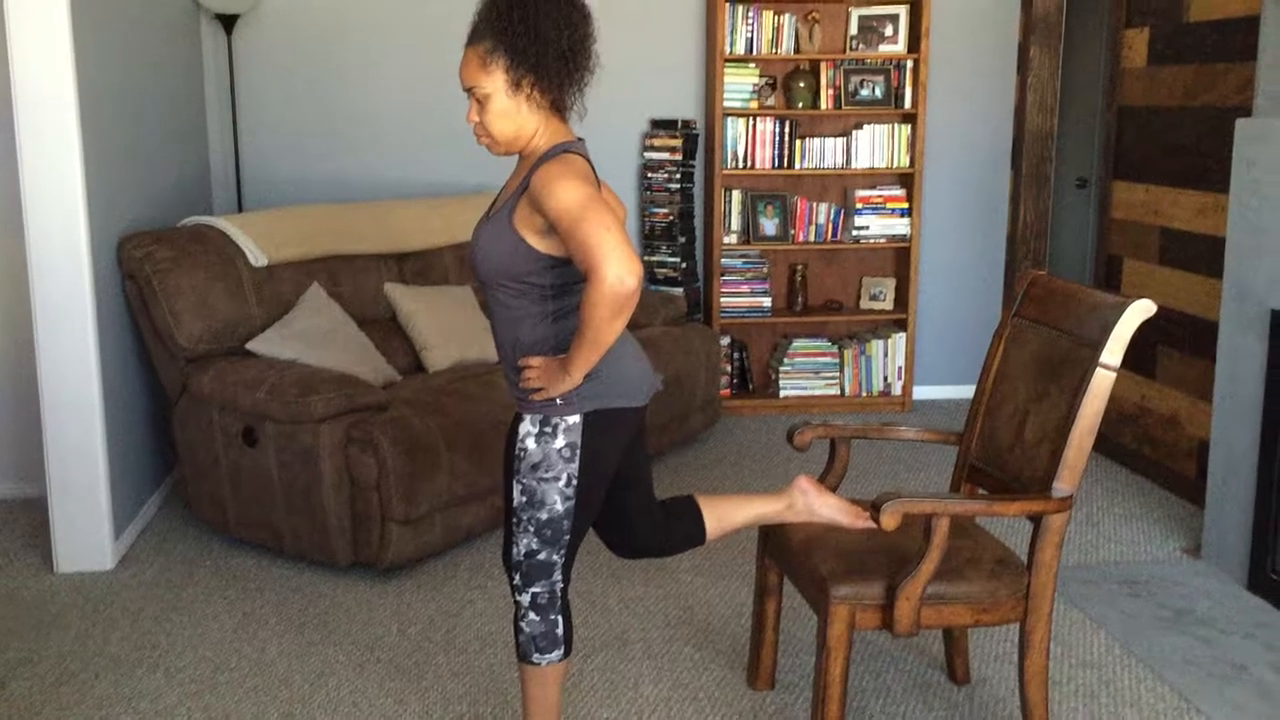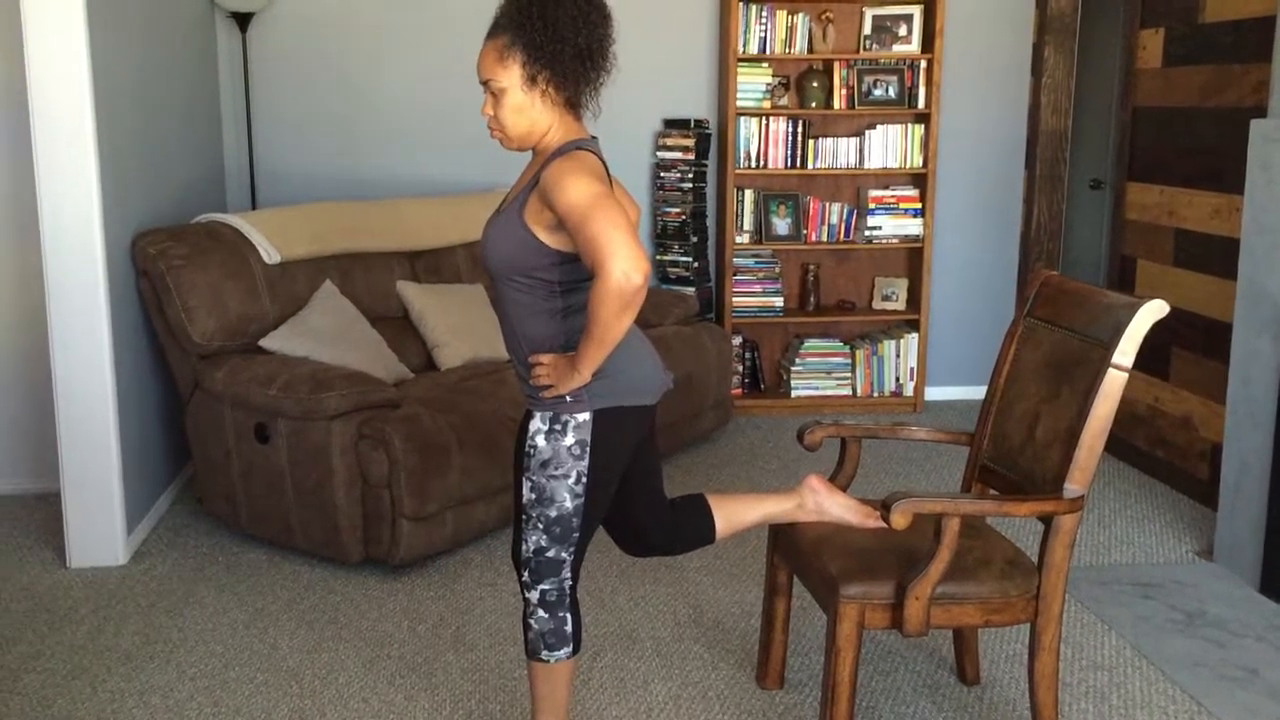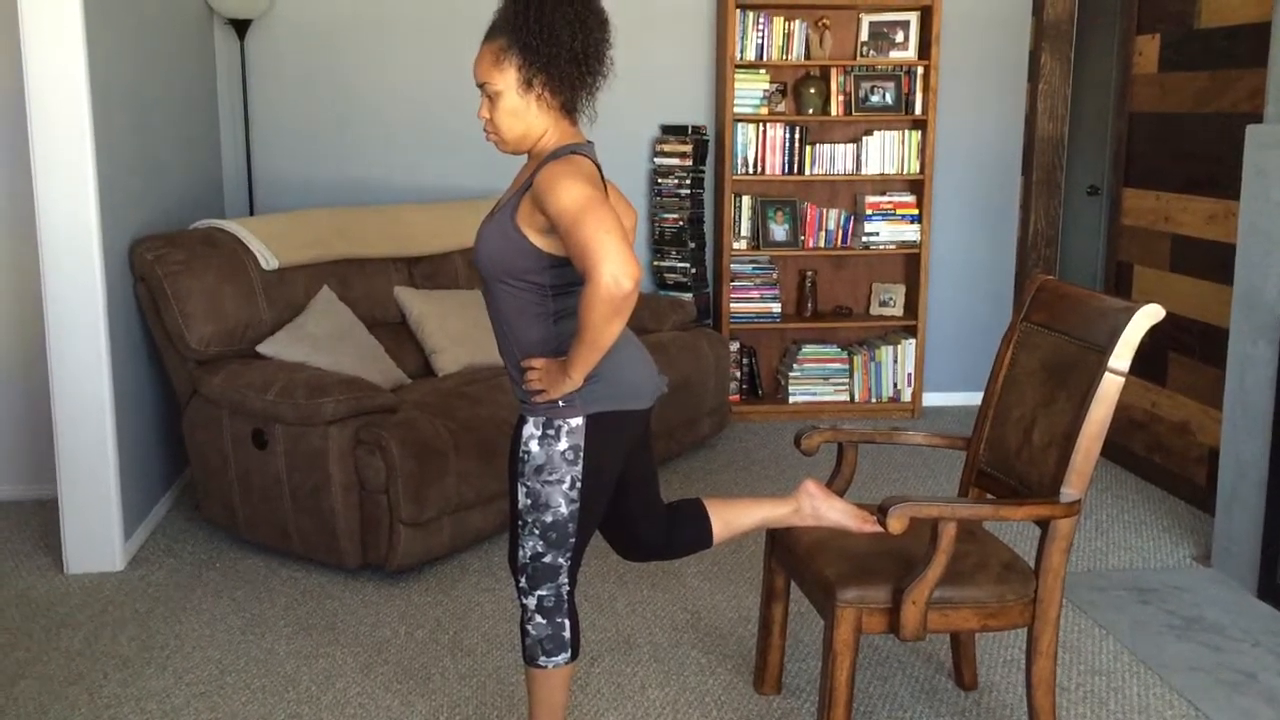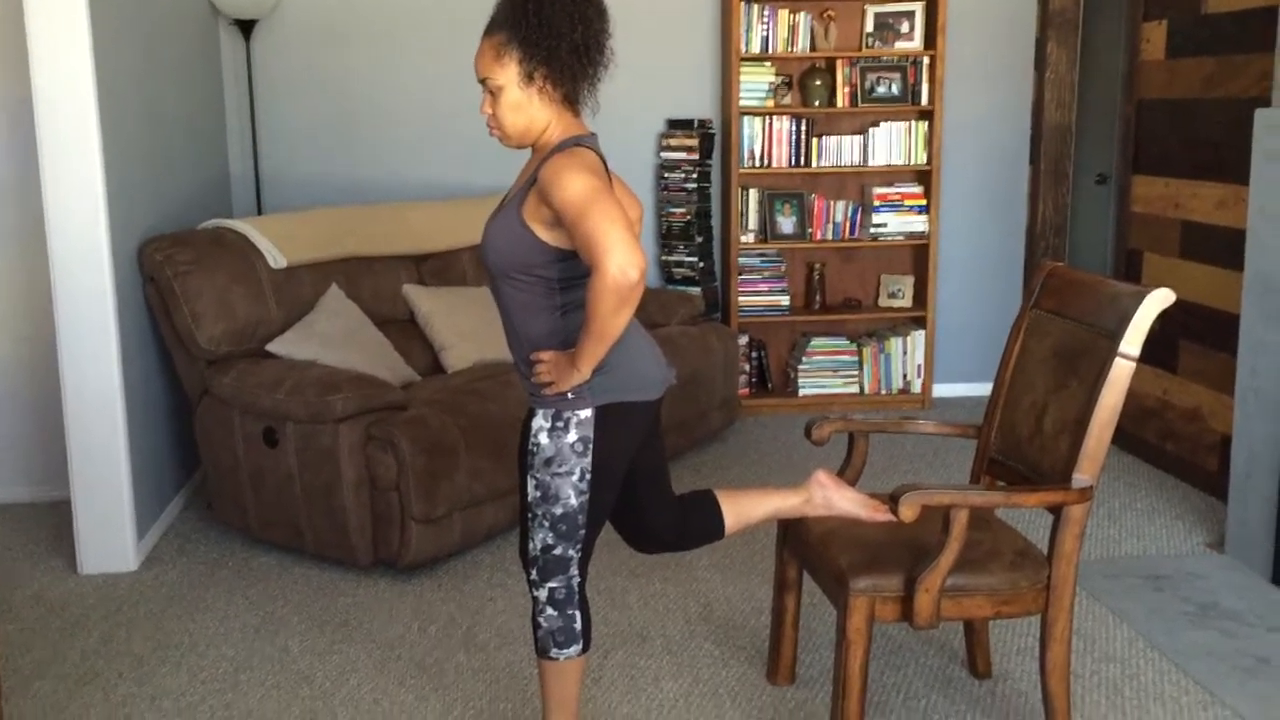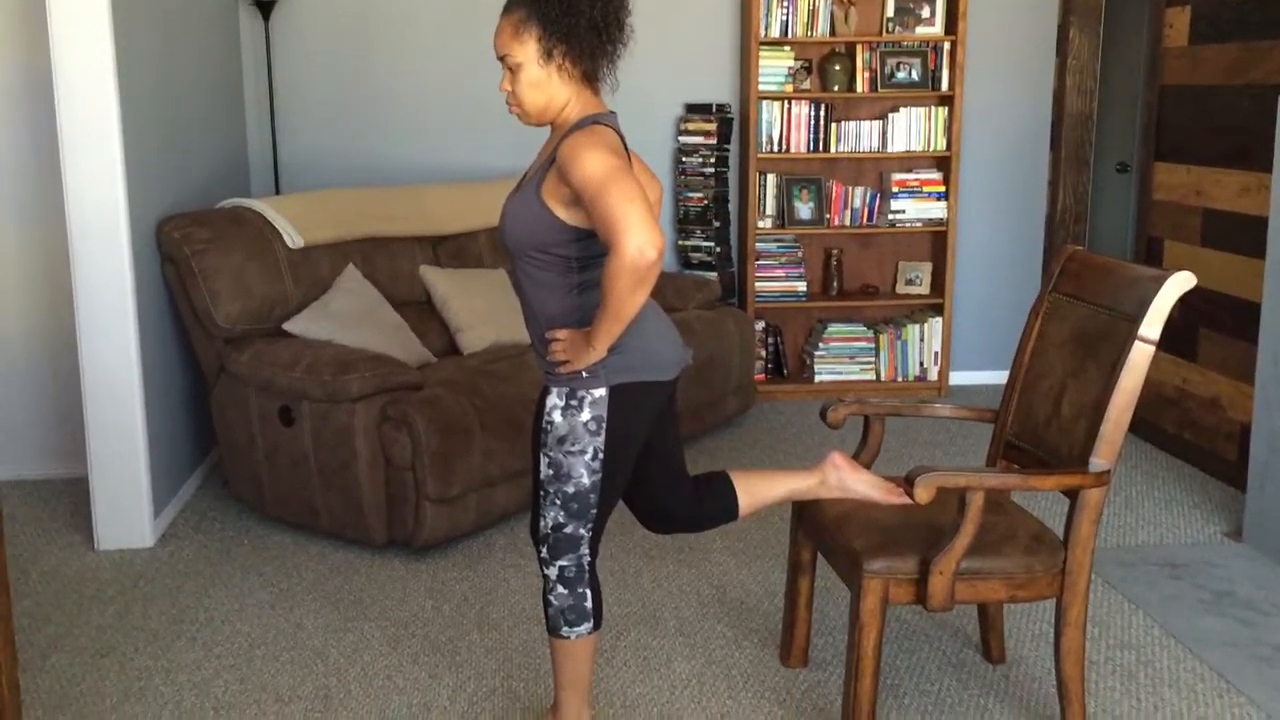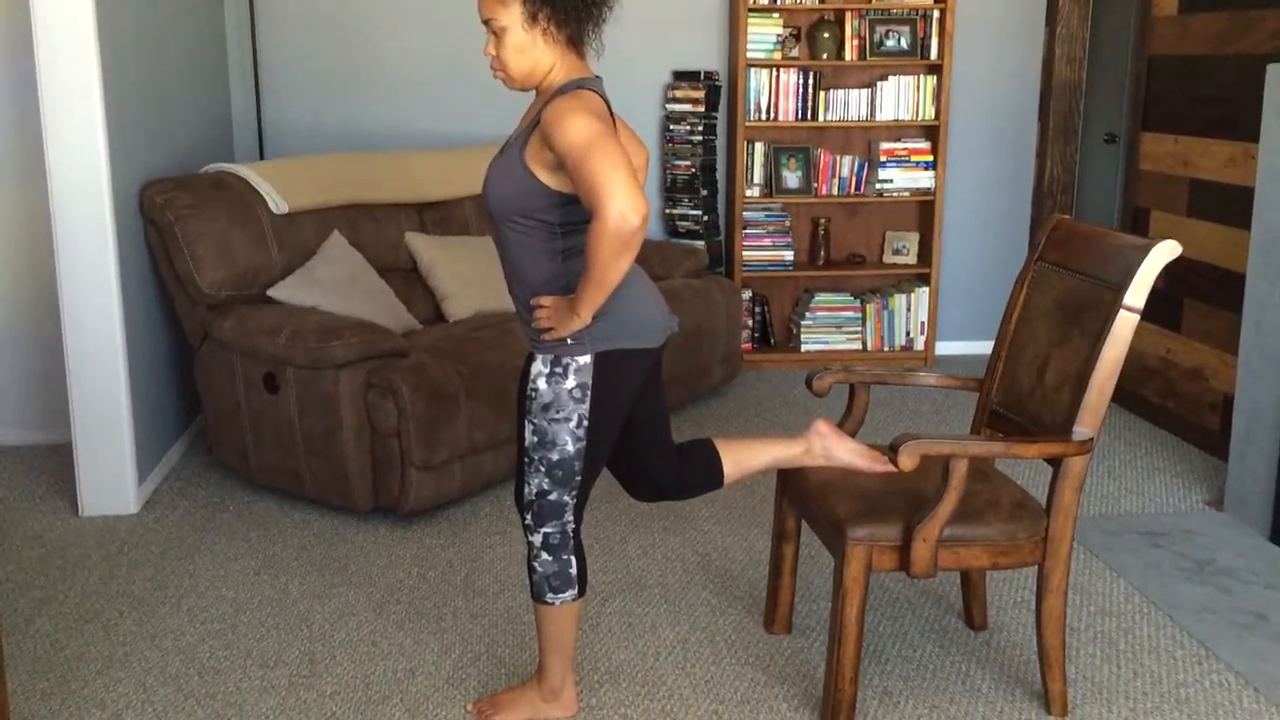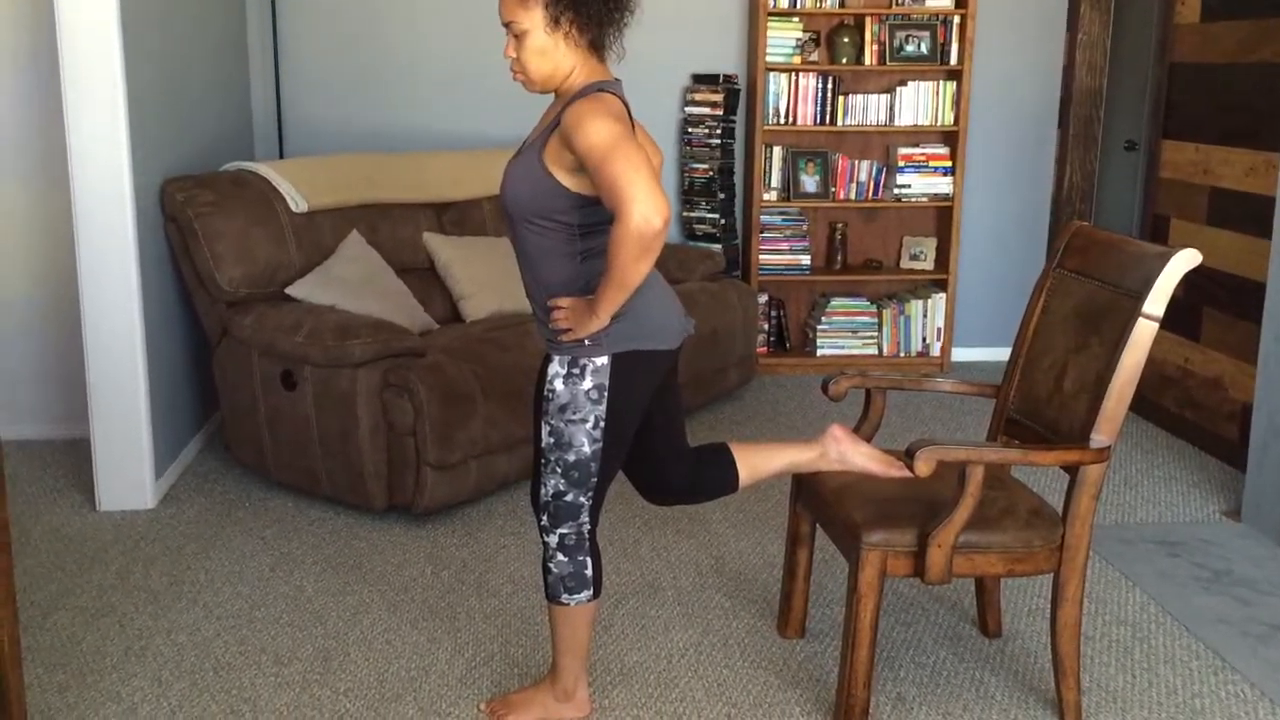
dt=0.7s
person 1, frame 1
left shoulder: (555, 176)
right shoulder: (548, 165)
left elbow: (619, 275)
right elbow: (614, 213)
left wrist: (571, 370)
left hip: (574, 408)
right hip: (605, 396)
left knee: (535, 574)
right knee: (641, 531)
right ankle: (791, 502)
person 1, frame 2
left shoulder: (566, 172)
right shoulder: (561, 161)
left elbow: (626, 272)
right elbow: (626, 212)
left wrist: (580, 367)
left hip: (585, 405)
right hip: (615, 393)
left knee: (545, 569)
right knee: (649, 529)
right ankle: (803, 500)
person 1, frame 3
left shoulder: (558, 177)
right shoulder: (559, 166)
left elbow: (617, 278)
right elbow: (624, 219)
left wrist: (570, 373)
left hip: (579, 409)
right hip: (610, 398)
left knee: (541, 576)
right knee: (647, 534)
right ankle: (799, 506)
person 1, frame 4
left shoulder: (562, 169)
right shoulder: (562, 158)
left elbow: (623, 269)
right elbow: (630, 211)
left wrist: (580, 364)
left hip: (589, 402)
right hip: (620, 388)
left knee: (553, 567)
right knee: (658, 524)
right ankle: (809, 497)
person 1, frame 5
left shoulder: (582, 147)
right shoulder: (582, 136)
left elbow: (640, 249)
right elbow: (649, 191)
left wrist: (594, 342)
left hip: (606, 379)
right hip: (635, 368)
left knee: (563, 546)
right knee: (673, 504)
right ankle: (823, 479)
person 1, frame 6
left shoulder: (566, 110)
right shoulder: (566, 100)
left elbow: (624, 213)
right elbow: (635, 158)
left wrist: (580, 309)
left hip: (590, 346)
right hip: (621, 333)
left knee: (548, 512)
right knee: (657, 473)
right ankle: (811, 445)
person 1, frame 7
left shoulder: (588, 114)
right shoulder: (584, 103)
left elbow: (646, 214)
right elbow: (649, 160)
left wrist: (599, 310)
left hip: (606, 348)
right hip: (636, 337)
left knee: (564, 513)
right knee: (671, 477)
right ankle: (826, 451)
